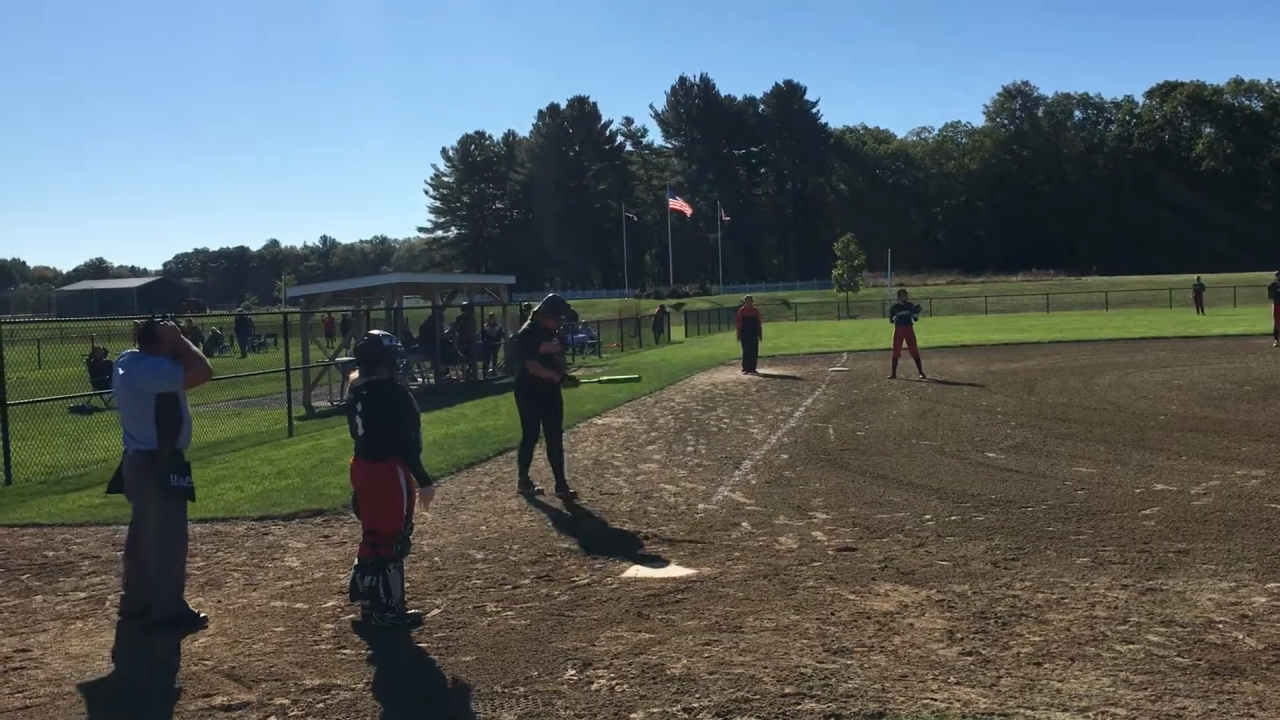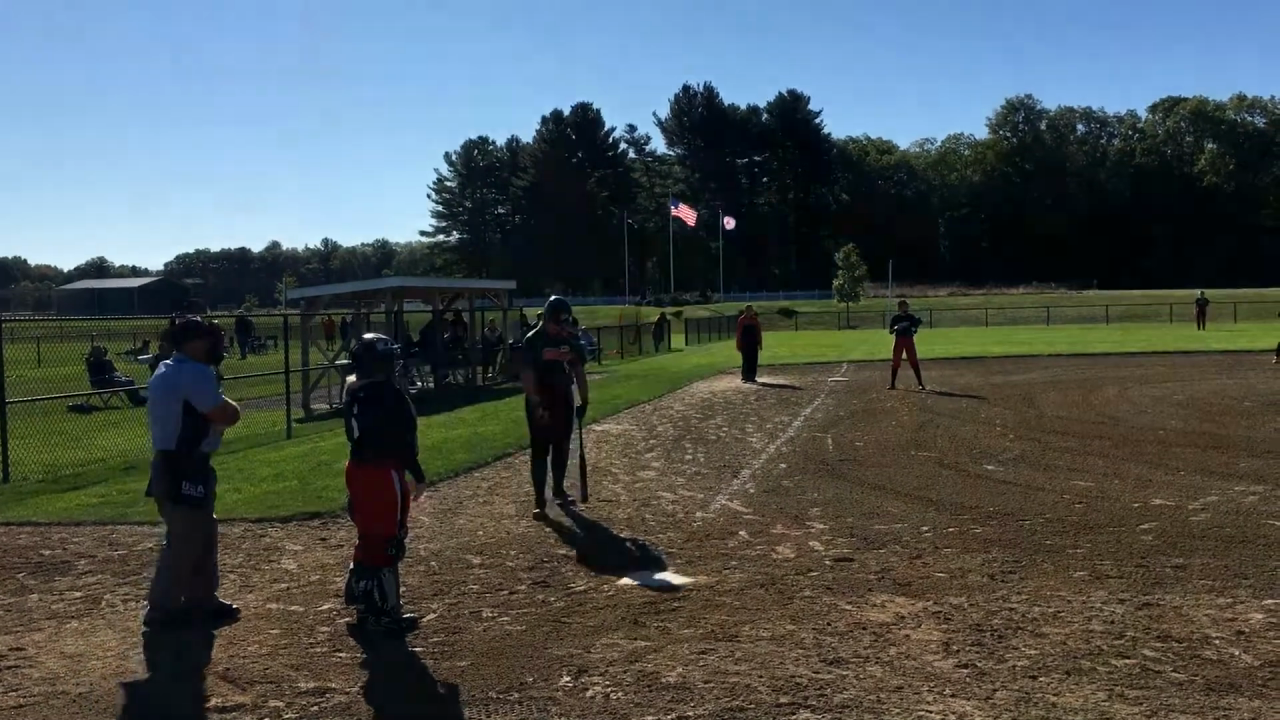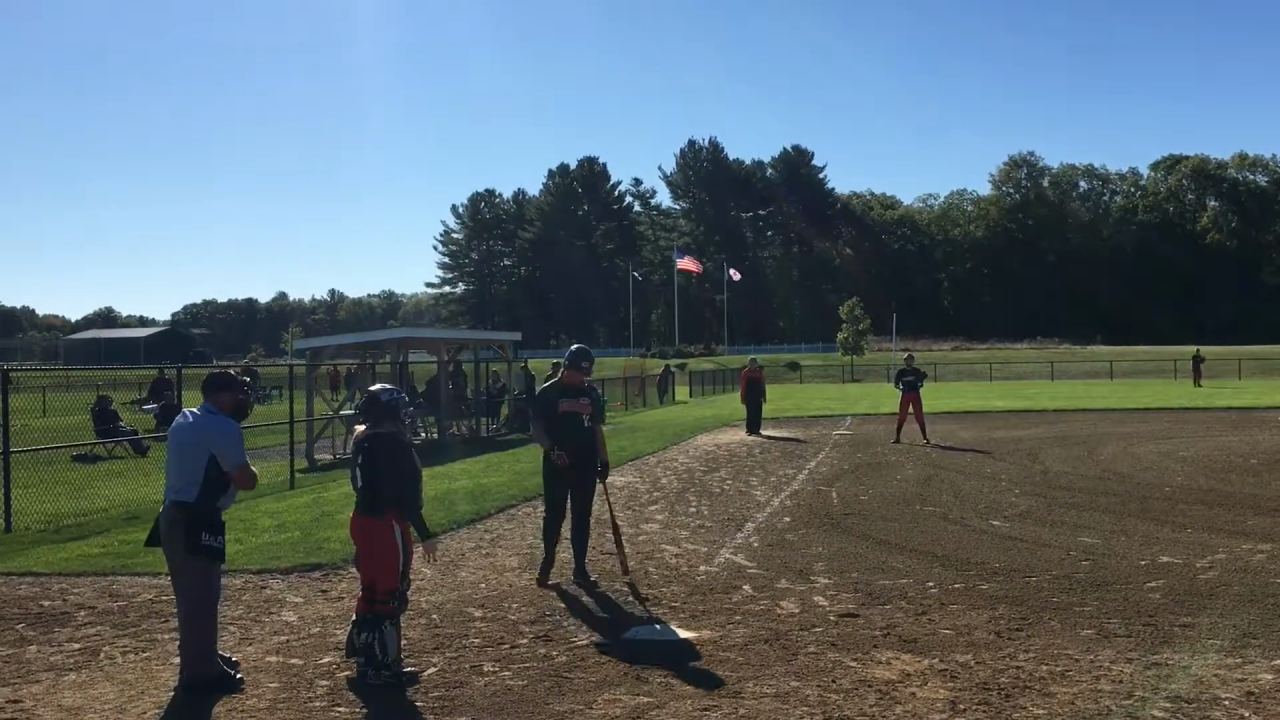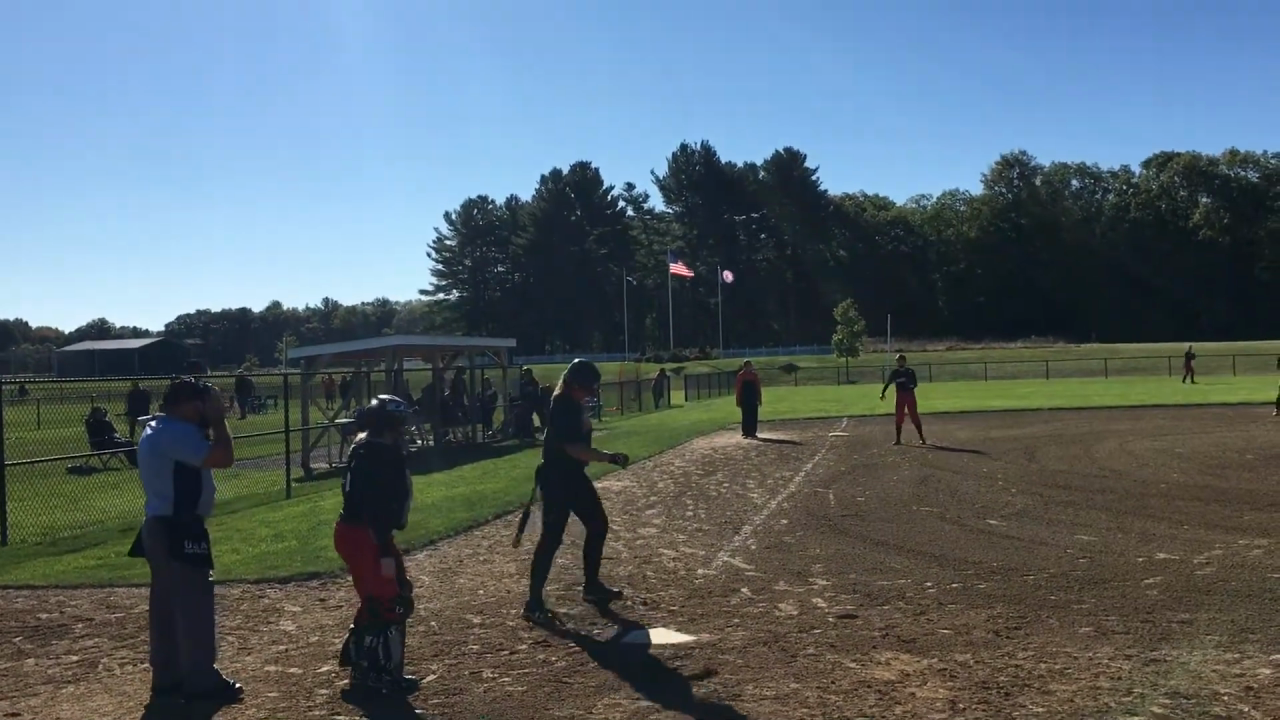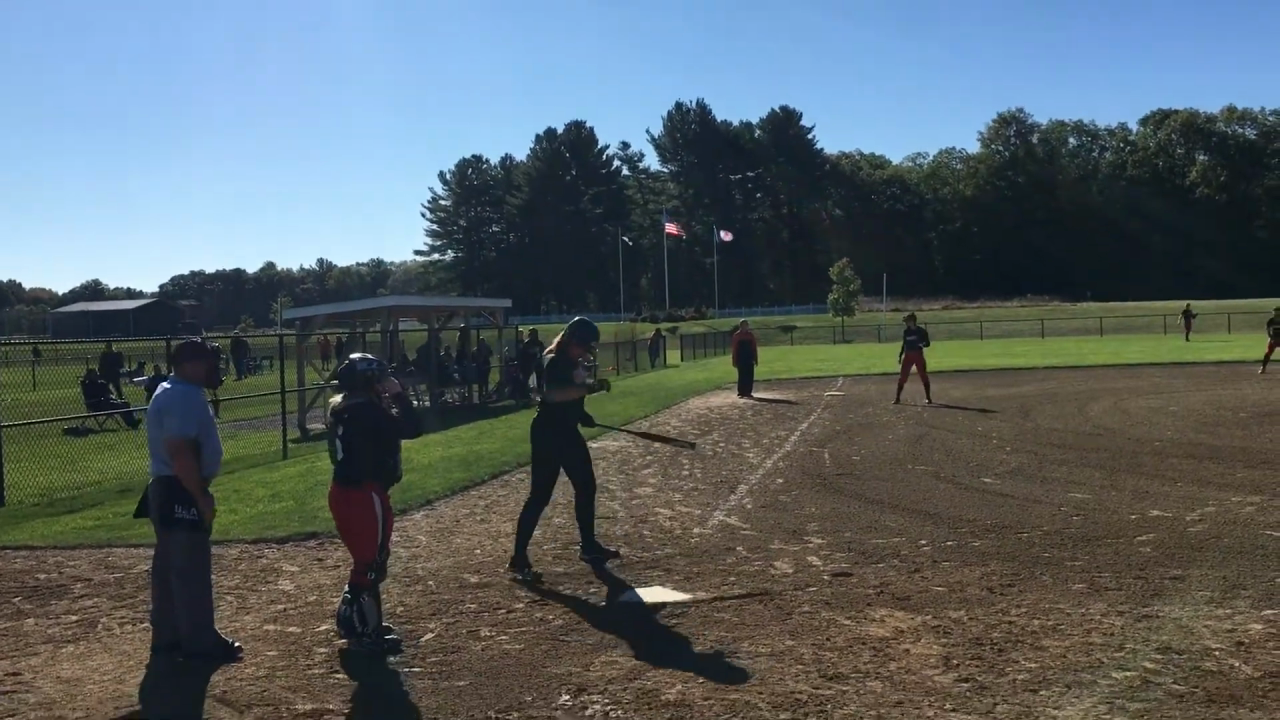
dt=1s
person 1, frame 1
left shoulder: (127, 363)
right shoulder: (152, 369)
right elbow: (203, 372)
left wrist: (160, 339)
right wrist: (177, 339)
left hip: (139, 461)
right hip: (160, 465)
left knee: (142, 532)
right knee: (169, 536)
left ankle: (136, 599)
right ankle: (168, 608)
person 1, frame 2
left shoulder: (166, 371)
right shoulder: (194, 373)
right elbow: (226, 417)
right wrist: (231, 406)
left hip: (174, 465)
right hip: (184, 469)
left knee: (201, 535)
right knee: (183, 542)
left ankle: (200, 600)
right ankle: (163, 609)
person 1, frame 3
left shoulder: (183, 419)
right shoulder: (224, 427)
right elbow: (245, 479)
right wrist: (250, 472)
left hip: (175, 516)
right hip: (197, 521)
left knee: (192, 594)
right knee: (201, 596)
left ankle: (202, 658)
right ankle: (201, 672)
person 1, frame 4
left shoulder: (156, 430)
right shoulder: (177, 432)
left elbow: (205, 456)
right elbow: (223, 458)
left wrist: (208, 423)
right wrist: (217, 419)
left hip: (161, 527)
right hip: (179, 531)
left knee: (166, 604)
right knee: (195, 604)
left ankle: (168, 676)
right ankle: (202, 681)
person 1, frame 5
left shoulder: (168, 392)
right shoulder: (186, 396)
right elbow: (181, 453)
right wrist: (202, 499)
left hip: (165, 489)
right hip: (181, 494)
left knee: (169, 564)
right knee: (192, 567)
left ankle: (167, 636)
right ankle: (200, 642)
person 2, frame 1
left shoulder: (357, 391)
right shoulder: (392, 392)
left elbow: (360, 433)
right elbow: (404, 442)
right wrist: (423, 480)
left hip: (363, 468)
right hip: (389, 471)
left knee: (373, 536)
right knee: (393, 540)
left ankle: (370, 603)
right ankle: (388, 609)
person 2, frame 2
left shoulder: (354, 391)
right shoulder: (389, 395)
right elbow: (402, 443)
right wrist: (419, 477)
left hip: (358, 470)
right hip: (383, 474)
left knee: (368, 539)
right knee: (388, 542)
left ankle: (365, 604)
right ankle: (384, 612)
person 2, frame 3
left shoulder: (364, 440)
right shoulder: (394, 444)
right elbow: (404, 494)
right wrist: (425, 533)
left hip: (364, 520)
right hip: (386, 524)
left knee: (372, 592)
right knee: (390, 595)
left ankle: (366, 659)
right ankle: (383, 666)
person 2, frame 4
left shoulder: (365, 449)
right shoulder: (383, 455)
right elbow: (378, 509)
right wrist: (387, 553)
left hip: (351, 532)
right hip: (364, 535)
left knee: (374, 602)
right knee: (396, 602)
left ankle: (363, 668)
right ankle: (384, 674)
person 2, frame 5
left shoulder: (340, 410)
right shoulder: (369, 412)
right elbow: (412, 429)
left wrist: (388, 400)
right wrist: (399, 395)
left hip: (343, 493)
right hip: (365, 496)
left knee: (365, 561)
right knee: (371, 565)
left ankle: (358, 624)
right ankle: (364, 634)
person 3, frame 1
left shoulder: (554, 331)
right shoulder: (528, 333)
left elbow: (559, 357)
right elbow: (533, 367)
left wrist: (563, 377)
right wrist: (560, 377)
left hip: (549, 387)
right hip: (528, 389)
left knee: (555, 435)
right knee: (531, 434)
left ankle: (560, 483)
right ankle: (524, 481)
person 3, frame 2
left shoulder: (571, 339)
right shoulder: (533, 340)
left elbow: (579, 371)
right elbow: (528, 376)
left wrist: (584, 401)
right wrist: (537, 405)
left hip: (563, 400)
right hip: (539, 403)
left knee: (561, 448)
right knee: (540, 451)
left ankle: (558, 489)
right ankle: (540, 501)
person 3, frame 3
left shoulder: (591, 393)
right shoulder: (549, 392)
left elbow: (597, 429)
right elbow: (537, 428)
left wrist: (603, 460)
right wrist: (551, 449)
left hip: (586, 461)
right hip: (557, 462)
left knee: (582, 517)
right knee: (553, 514)
left ankle: (580, 569)
right ankle: (547, 561)
person 3, frame 4
left shoulder: (571, 404)
right shoulder: (565, 407)
left elbow: (552, 436)
right elbow: (576, 449)
left wrist: (546, 462)
right wrist: (609, 457)
left hip: (573, 475)
right hip: (558, 477)
left knee: (598, 525)
right knee: (552, 538)
left ankle: (592, 586)
right ankle: (534, 604)
person 3, frame 5
left shoulder: (572, 361)
right shoulder: (557, 361)
right elbow: (553, 394)
left wrist: (580, 413)
right wrist: (588, 388)
left hip: (567, 431)
right hip: (547, 433)
left knee: (585, 487)
right knee: (541, 495)
left ankle: (589, 546)
right ankle: (519, 559)
